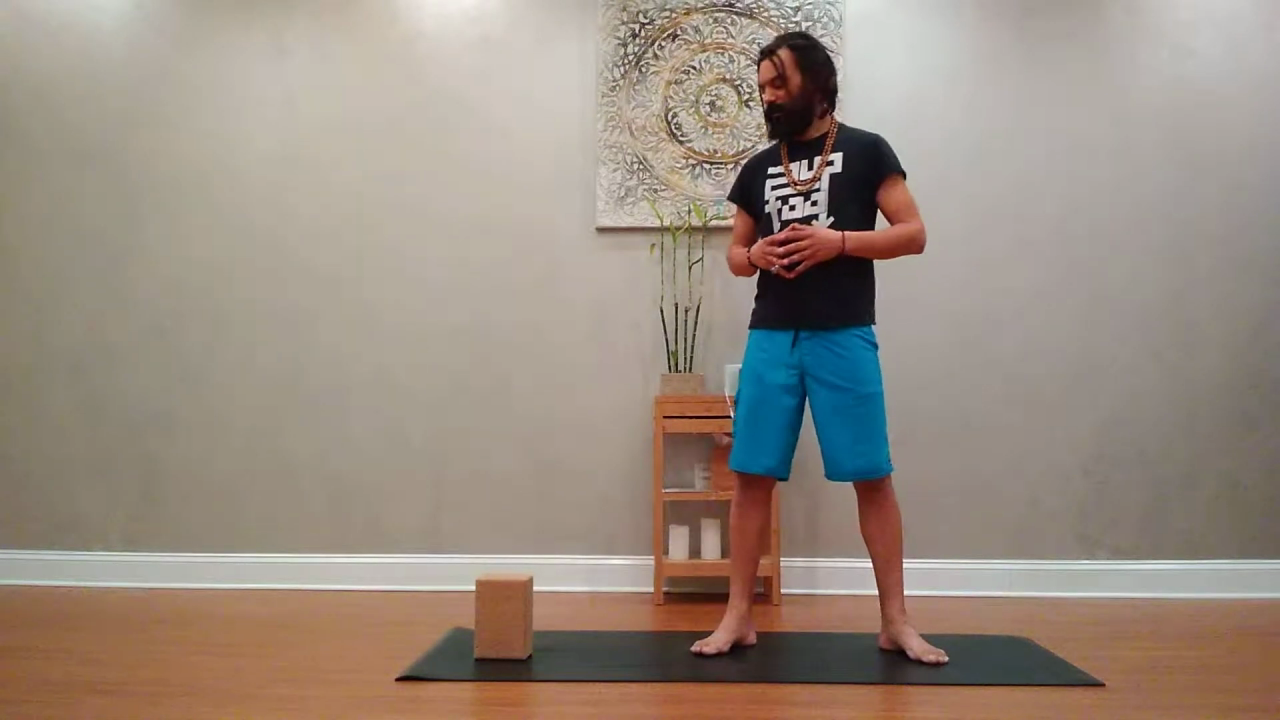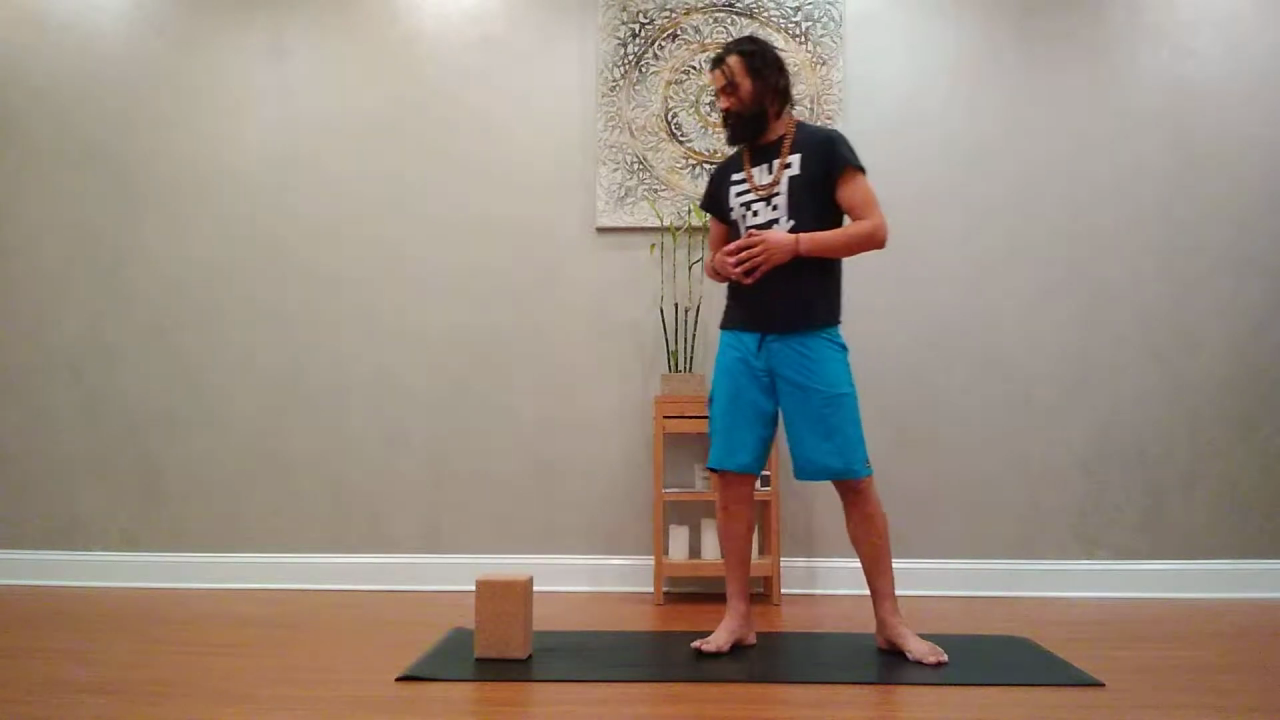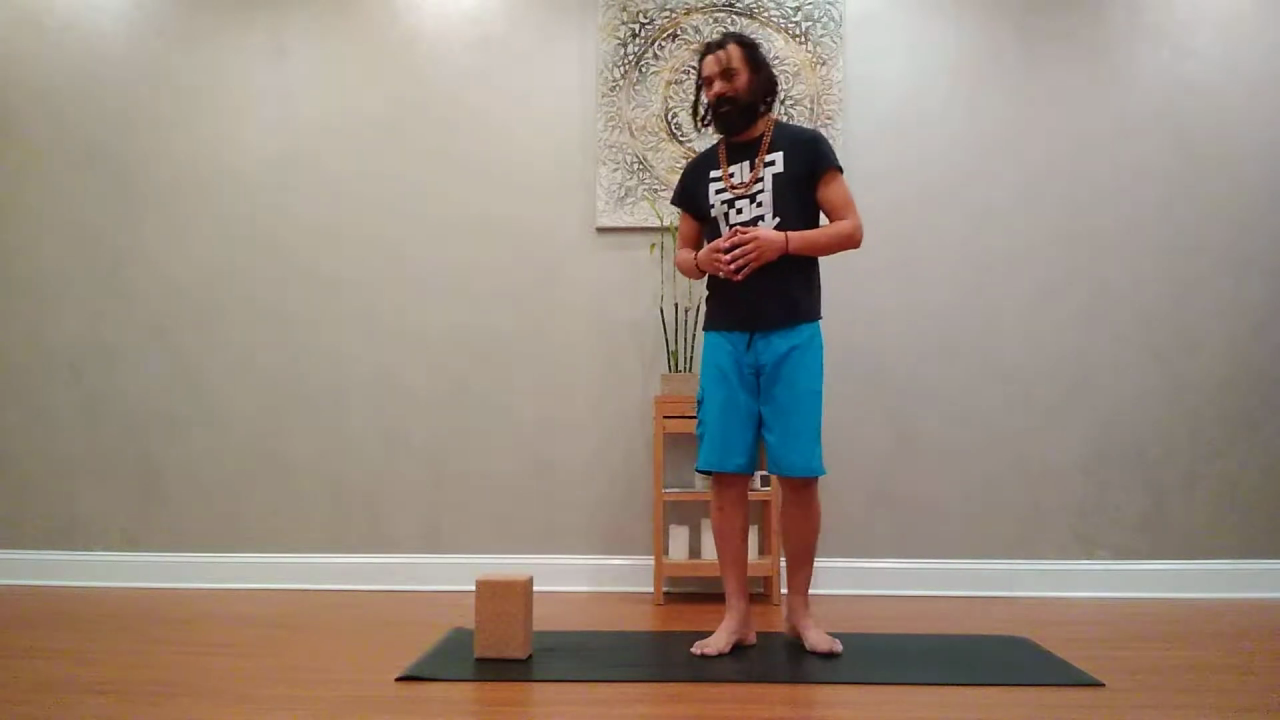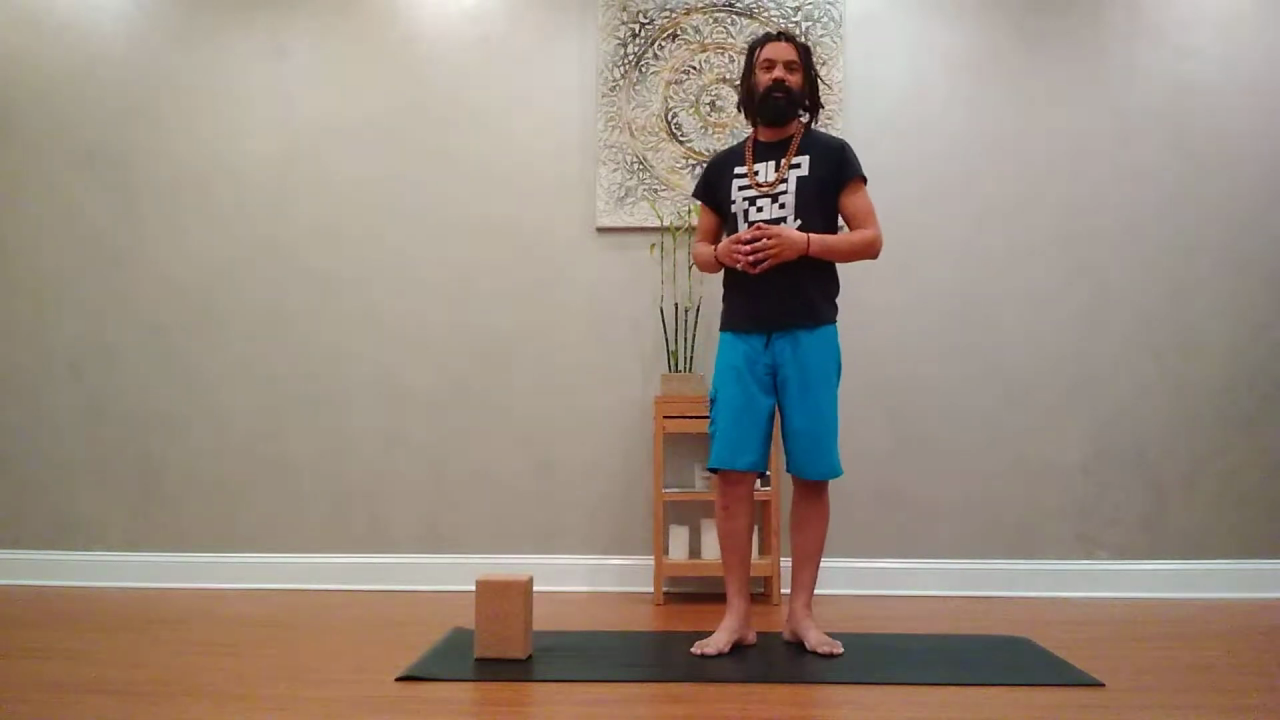
dt=0.5s
person 1, frame 1
left shoulder: (865, 150)
right shoulder: (759, 167)
left elbow: (913, 234)
right elbow: (734, 253)
left wrist: (837, 241)
right wrist: (757, 254)
left hip: (844, 337)
right hip: (770, 338)
left knee: (871, 477)
right knee: (752, 476)
left ankle: (895, 621)
right ankle: (738, 616)
person 1, frame 2
left shoulder: (824, 146)
right shoulder: (726, 172)
left elbow: (874, 229)
left wrist: (791, 244)
right wrist: (722, 263)
left hip: (812, 339)
right hip: (740, 341)
left knee: (852, 478)
right knee: (732, 475)
left ankle: (889, 619)
right ankle: (738, 615)
person 1, frame 3
left shoulder: (804, 147)
right shoulder: (700, 170)
left elbow: (850, 229)
right elbow: (682, 254)
left wrist: (779, 241)
right wrist: (704, 259)
left hip: (793, 334)
right hip: (725, 337)
left knee: (799, 475)
right knee: (726, 475)
left ankle: (799, 610)
right ankle: (736, 614)
person 1, frame 4
left shoulder: (831, 154)
right shoulder: (723, 165)
left elbow: (870, 240)
right elbow: (700, 248)
left wrist: (803, 241)
right wrist: (724, 252)
left hip: (810, 336)
right hip: (740, 337)
left knee: (812, 476)
right knee: (732, 474)
left ankle: (800, 612)
right ankle: (737, 614)
